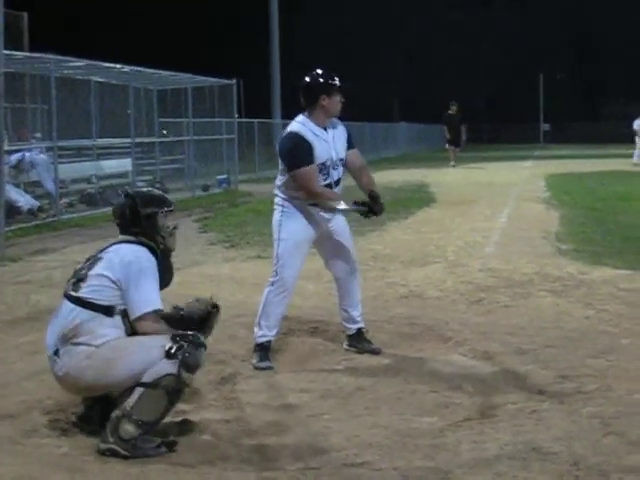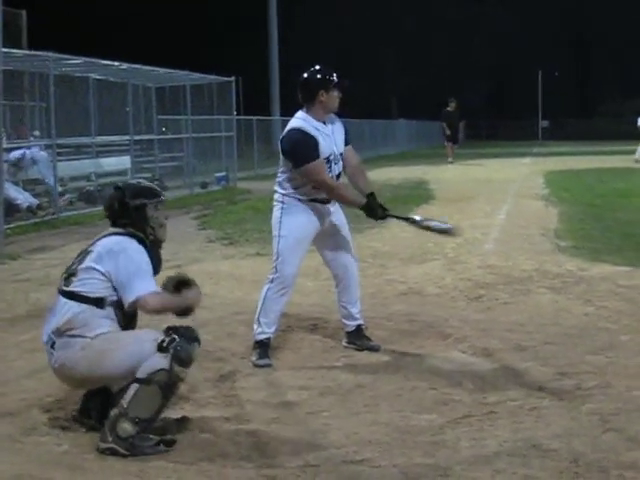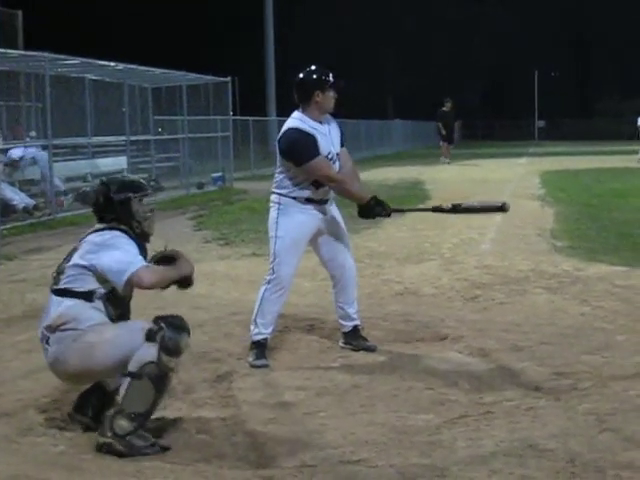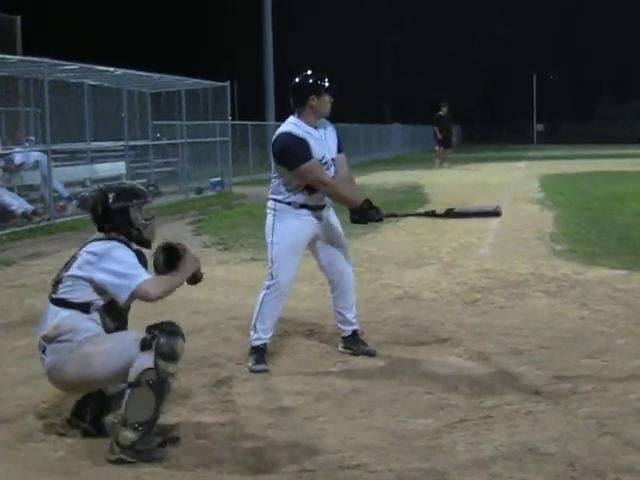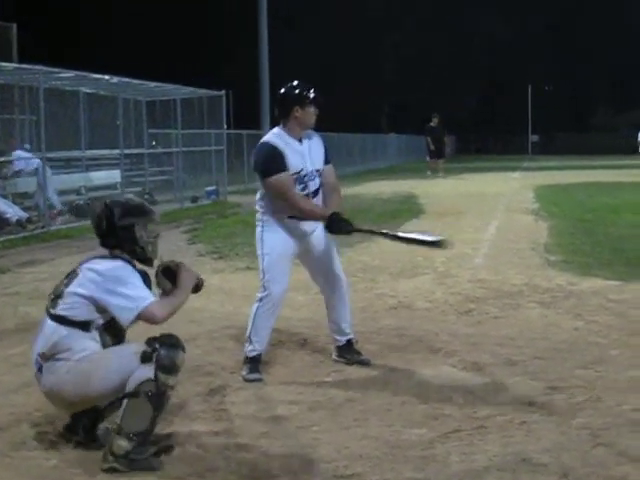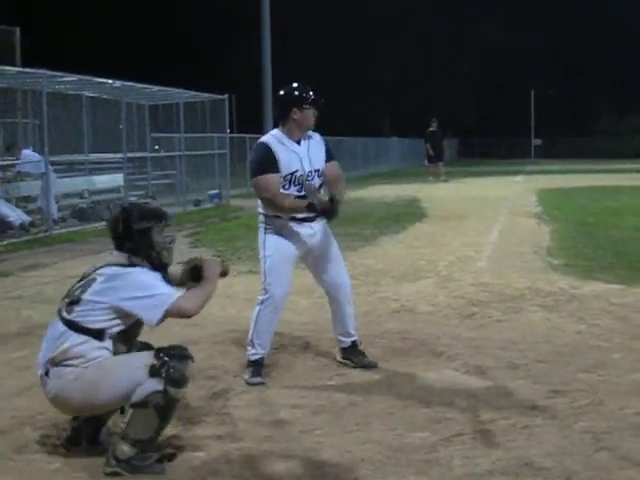
dt=0.2s
person 1, frame 1
left shoulder: (339, 129)
right shoulder: (296, 137)
left elbow: (357, 165)
right elbow: (313, 190)
left wrist: (373, 195)
right wrist: (354, 205)
left hip: (331, 211)
right hip: (296, 213)
left knee: (348, 271)
right knee: (283, 278)
left ankle: (354, 333)
right ankle: (262, 343)
person 1, frame 2
left shoulder: (336, 124)
right shoulder: (298, 133)
left elbow: (352, 164)
right elbow: (326, 183)
left wrist: (370, 196)
right wrist: (364, 205)
left hip: (329, 207)
right hip: (296, 210)
left knee: (347, 268)
right knee: (283, 275)
left ankle: (354, 330)
right ankle: (262, 340)
person 1, frame 3
left shoulder: (331, 125)
right shoulder: (296, 133)
left elbow: (346, 167)
right elbow: (331, 178)
left wrist: (363, 202)
right wrist: (370, 200)
left hip: (325, 208)
right hip: (293, 211)
left knee: (344, 269)
right knee: (280, 276)
left ankle: (350, 331)
right ankle: (259, 340)
person 1, frame 4
left shoulder: (329, 130)
right shoulder: (289, 137)
left elbow: (342, 173)
right elbow: (322, 182)
left wrist: (357, 205)
right wrist: (362, 204)
left hip: (323, 213)
right hip: (289, 215)
left knee: (343, 273)
right knee: (279, 281)
left ankle: (349, 335)
right ankle: (258, 346)
person 1, frame 5
left shoulder: (317, 141)
right shoulder: (270, 148)
left elbow: (330, 184)
right elbow: (287, 198)
left wrist: (334, 216)
right wrist: (324, 215)
left hip: (314, 225)
right hip: (278, 227)
left knee: (336, 283)
right knee: (272, 292)
left ankle: (344, 344)
right ankle: (252, 356)
person 1, frame 6
left shoulder: (318, 141)
right shoulder: (266, 148)
left elbow: (336, 177)
right elbow: (269, 197)
left wrist: (333, 200)
right wrist: (310, 204)
left hip: (316, 228)
right hip: (280, 231)
left knee: (340, 286)
right knee: (273, 295)
left ankle: (348, 347)
right ankle: (255, 359)
person 2, frame 1
left shoulder: (120, 251)
right shoulder: (137, 255)
right elbow: (146, 325)
left wrist: (178, 315)
right wrist: (181, 331)
left hip: (69, 360)
right hip: (83, 362)
right knee: (188, 348)
left ankle: (101, 409)
right ankle: (125, 435)
person 2, frame 2
left shoulder: (112, 244)
right shoulder: (125, 246)
left elbow: (134, 300)
right elbow: (149, 302)
left wrist: (171, 298)
right wrist: (185, 298)
left hip: (71, 351)
right hip: (78, 353)
left knee: (148, 349)
right knee: (181, 343)
left ankle: (97, 406)
right ankle: (124, 433)
person 2, frame 3
left shoulder: (104, 240)
right shoulder: (111, 239)
right elbow: (144, 278)
left wrist: (166, 272)
right wrist: (180, 269)
left hip: (70, 347)
right hip: (72, 347)
left knee: (145, 351)
right knee: (170, 333)
left ankle: (92, 406)
right ankle: (123, 430)
person 2, frame 4
left shoulder: (104, 249)
right shoulder: (111, 250)
right elbow: (150, 291)
left wrist: (171, 270)
right wrist: (184, 270)
left hip: (70, 355)
right hip: (69, 358)
left knee: (147, 358)
right knee: (166, 340)
left ankle: (90, 412)
right ankle: (130, 440)
person 2, frame 5
left shoulder: (104, 265)
right shoulder: (113, 270)
right elbow: (156, 313)
left wrist: (173, 286)
right wrist: (184, 287)
left hip: (59, 370)
right hip: (65, 376)
left knee: (137, 359)
right knee: (166, 351)
left ankle: (84, 424)
right ankle: (125, 449)
person 2, frame 6
left shoulder: (117, 266)
right shoulder: (131, 276)
right elbow: (188, 307)
right wrist: (210, 278)
left hip: (63, 371)
right hip: (70, 381)
left knee: (139, 356)
right knee: (175, 364)
left ankle: (86, 431)
right ankle: (127, 455)
